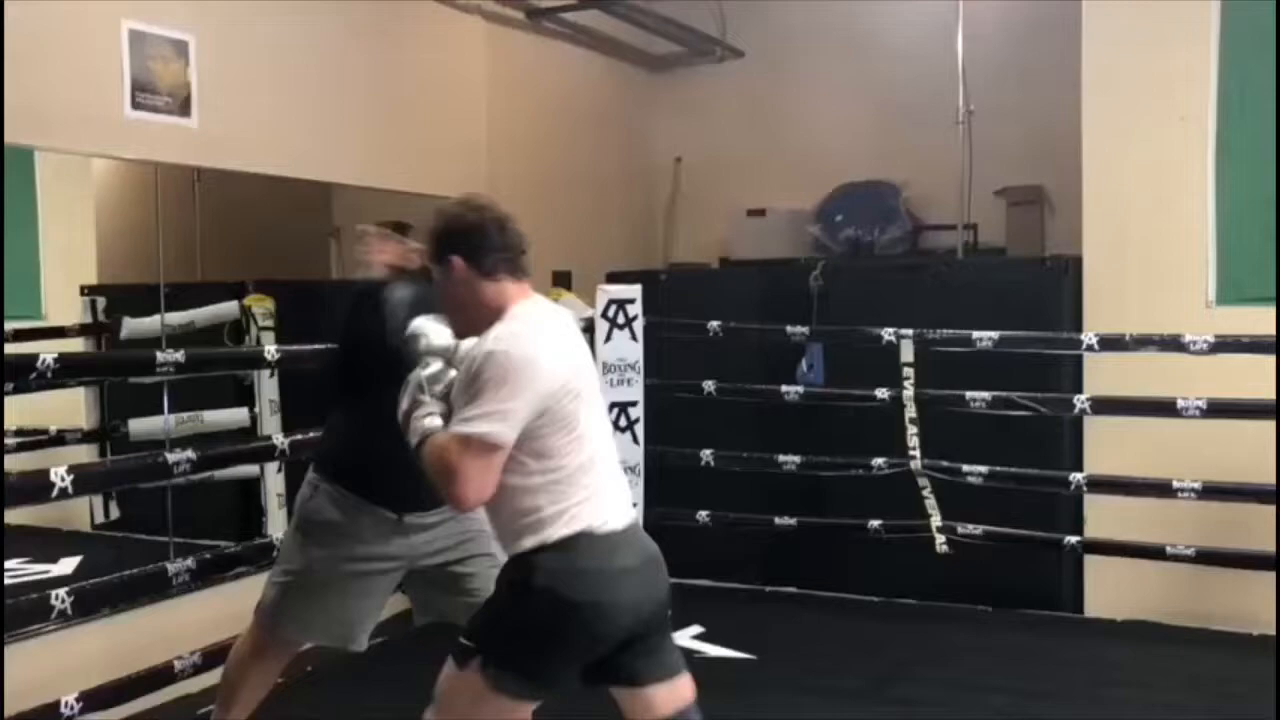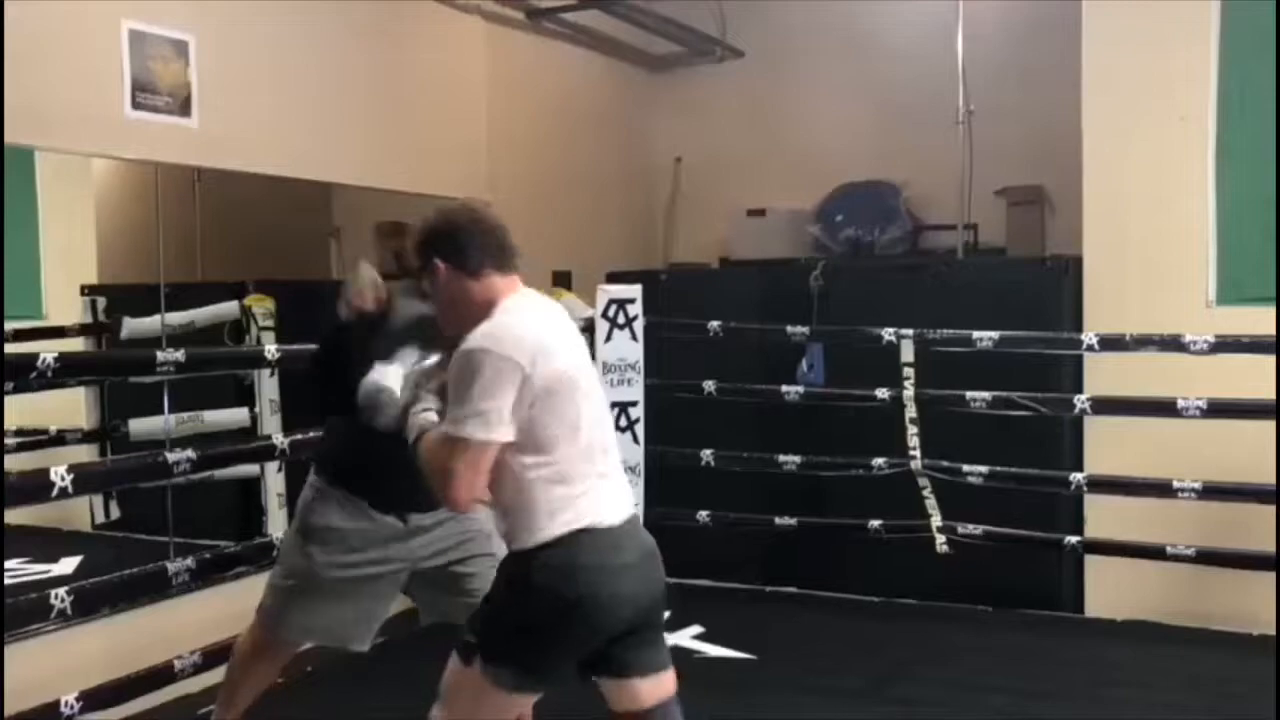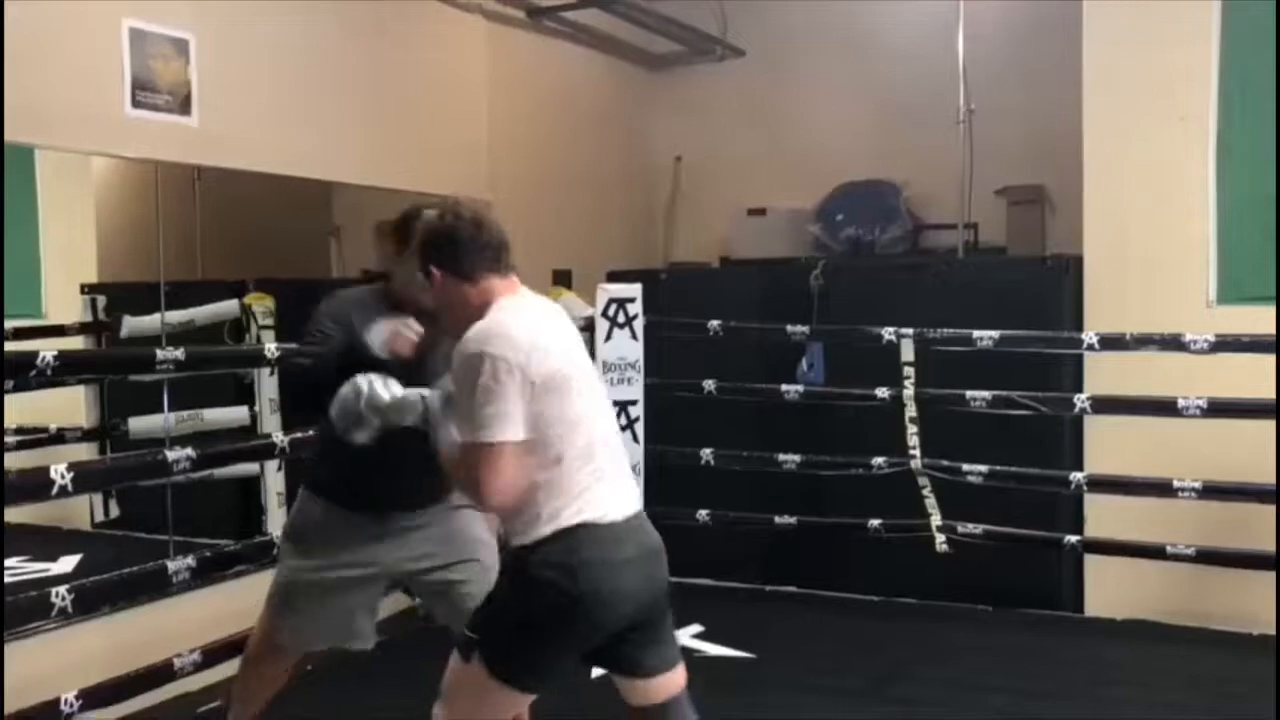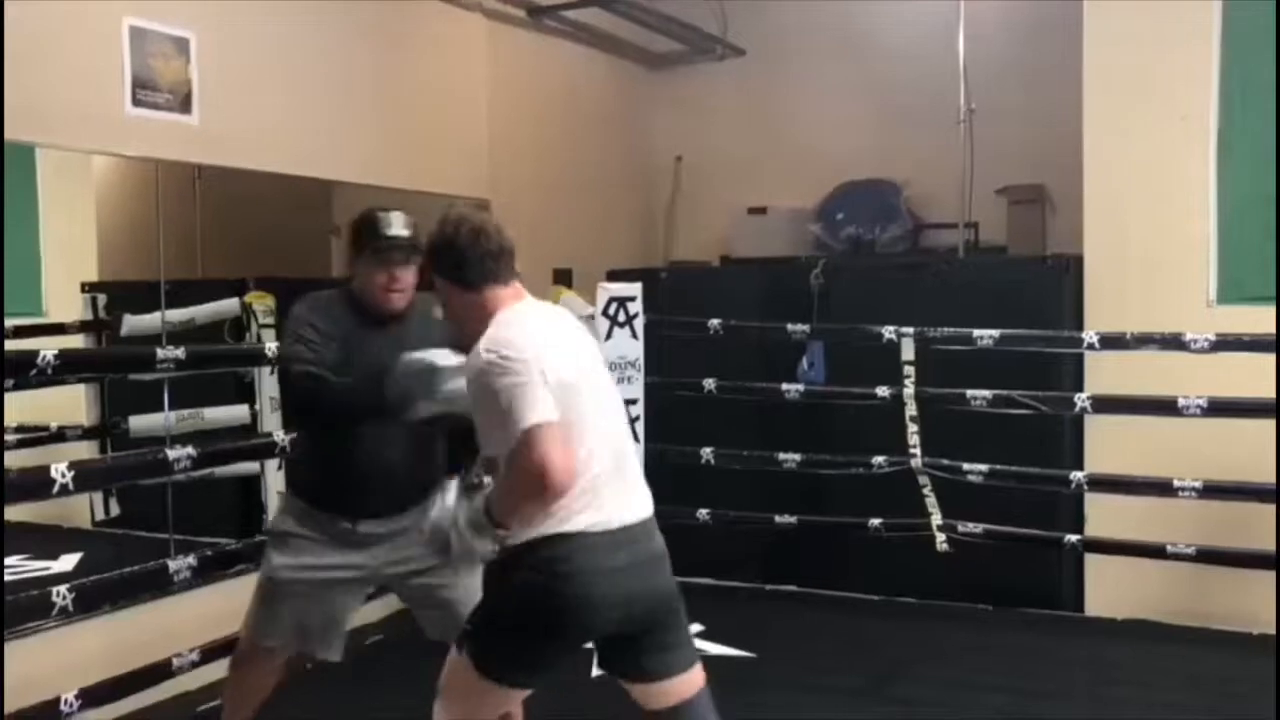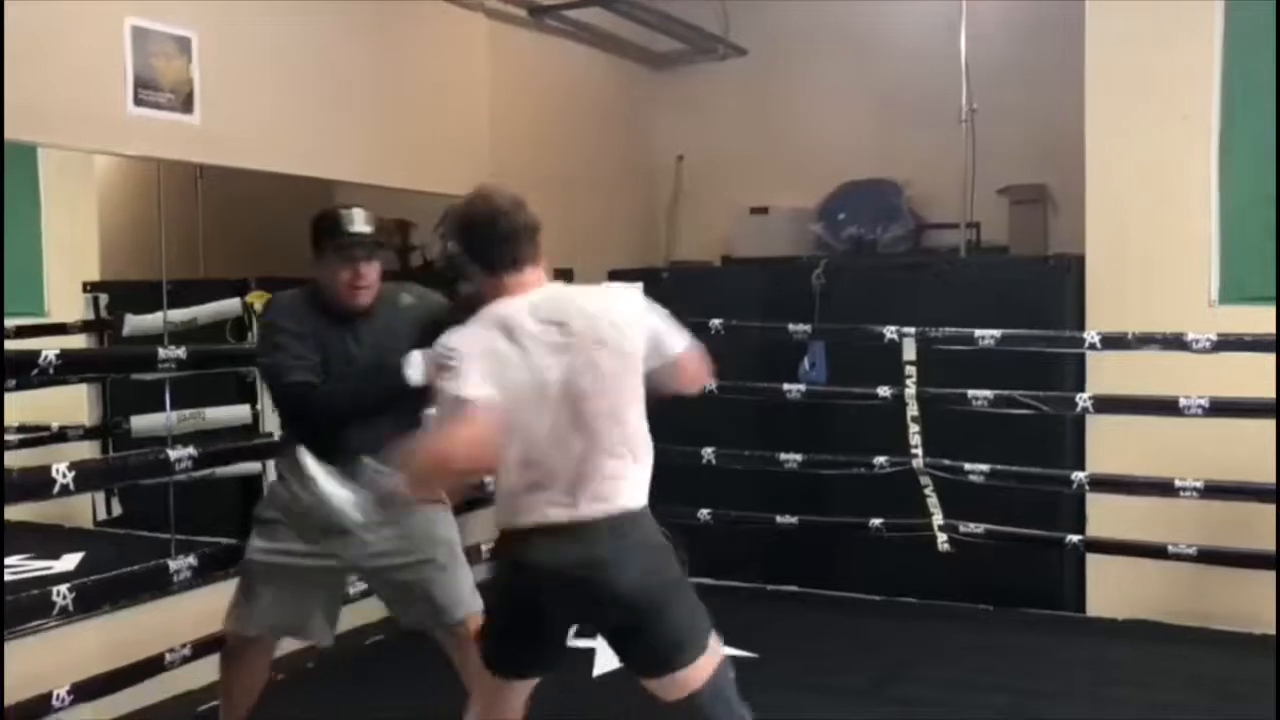
dt=0.1s
person 1, frame 1
left shoulder: (504, 352)
right shoulder: (552, 321)
left elbow: (465, 486)
left wrist: (420, 413)
right wrist: (445, 363)
left hip: (567, 579)
right hip: (635, 564)
person 1, frame 2
left shoulder: (493, 345)
right shoulder: (543, 315)
left elbow: (457, 487)
left wrist: (420, 418)
left hip: (566, 573)
right hip: (632, 557)
person 1, frame 3
left shoulder: (488, 344)
right shoulder: (541, 313)
left elbow: (495, 489)
left wrist: (452, 439)
left hip: (566, 566)
right hip: (635, 550)
person 1, frame 4
left shoulder: (499, 355)
right shoulder: (558, 322)
left elbow: (548, 473)
left wrist: (482, 515)
left hip: (558, 569)
right hip: (640, 556)
person 1, frame 5
left shoulder: (470, 342)
right shoulder: (617, 307)
left elbow: (463, 455)
right elbow: (692, 375)
left hip: (530, 560)
right hip: (626, 548)
person 2, frame 1
right shoulder: (393, 304)
right elbow: (353, 384)
right wrist: (377, 282)
left hip: (443, 510)
right hip: (348, 506)
right knee: (274, 635)
person 2, frame 2
right shoulder: (391, 319)
right elbow: (333, 395)
right wrist: (354, 317)
left hip: (446, 513)
right hip: (352, 509)
right knee: (274, 635)
person 2, frame 3
right shoulder: (347, 311)
right elbow: (304, 394)
right wrist: (370, 346)
left hip: (435, 511)
right hip: (340, 517)
right knee: (279, 642)
person 2, frame 4
left shoulder: (440, 319)
right shoulder: (317, 314)
right elbow: (305, 399)
right wrist: (407, 385)
left hip: (419, 513)
right hip: (321, 521)
right knee: (264, 646)
person 2, frame 5
left shoulder: (412, 305)
right shoulder: (286, 314)
right elbow: (302, 409)
right wrist: (406, 376)
left hip: (401, 503)
right hip: (305, 507)
left knee: (463, 621)
right knee: (249, 633)
